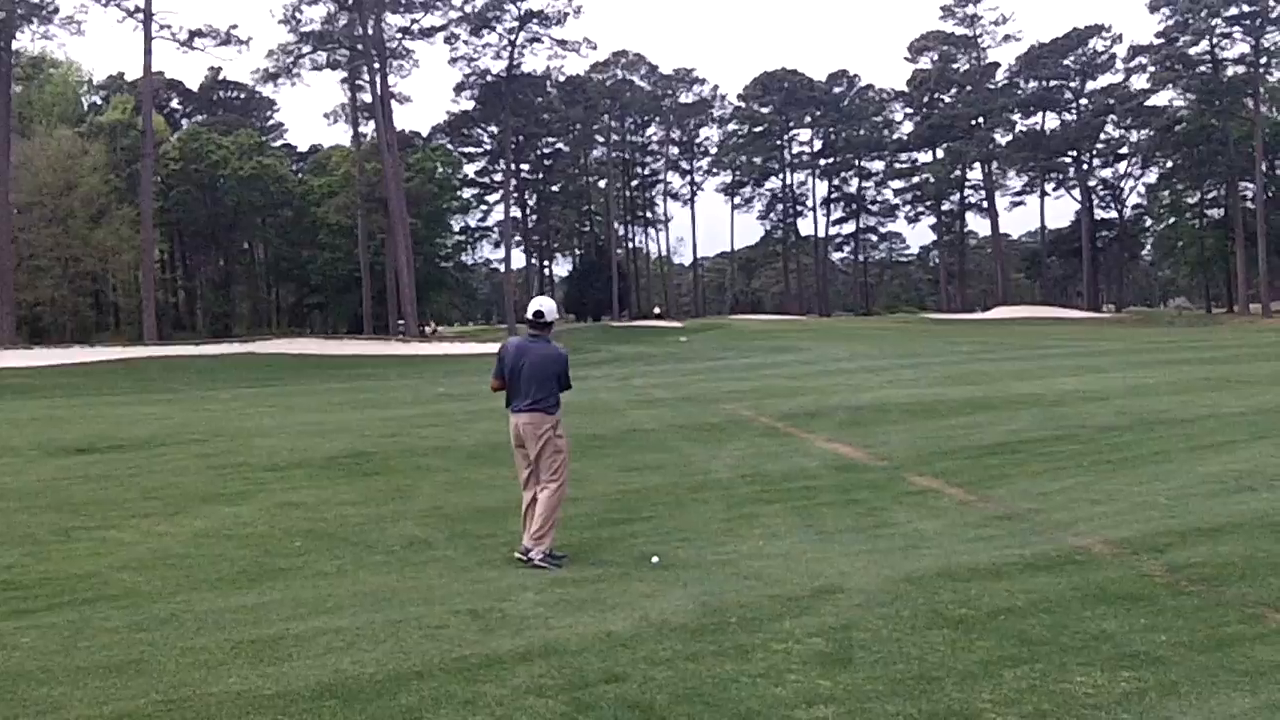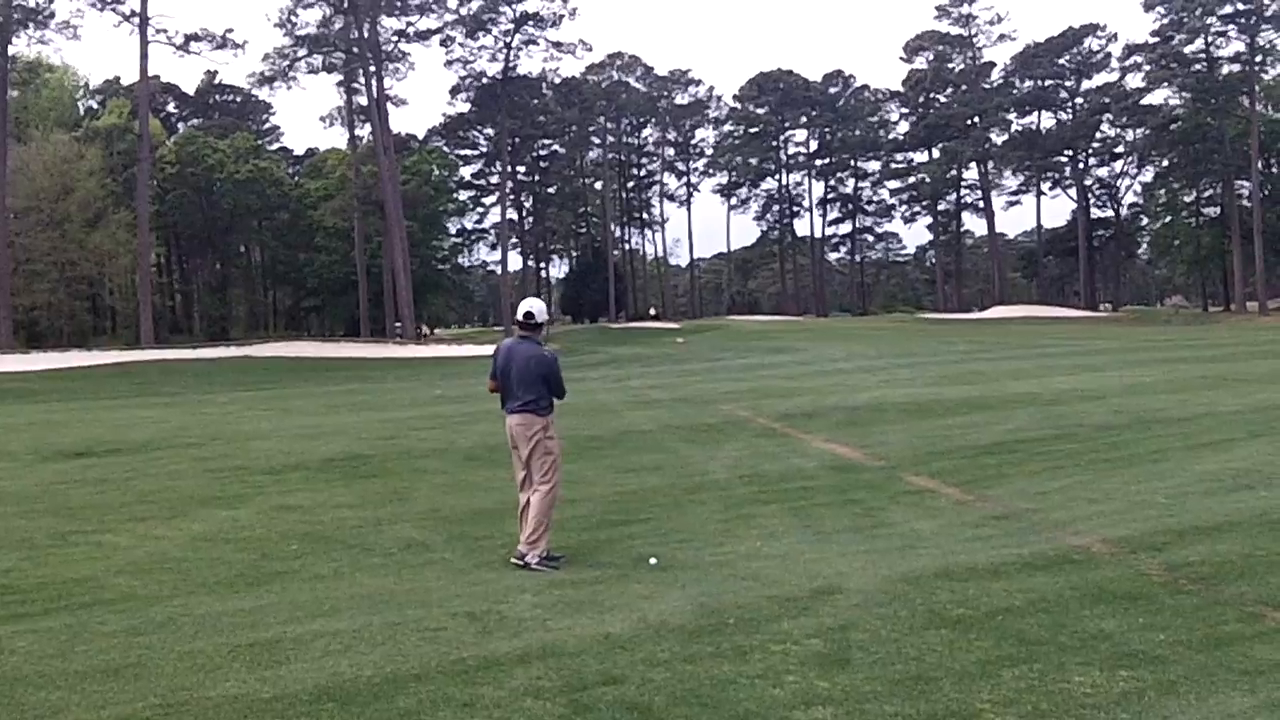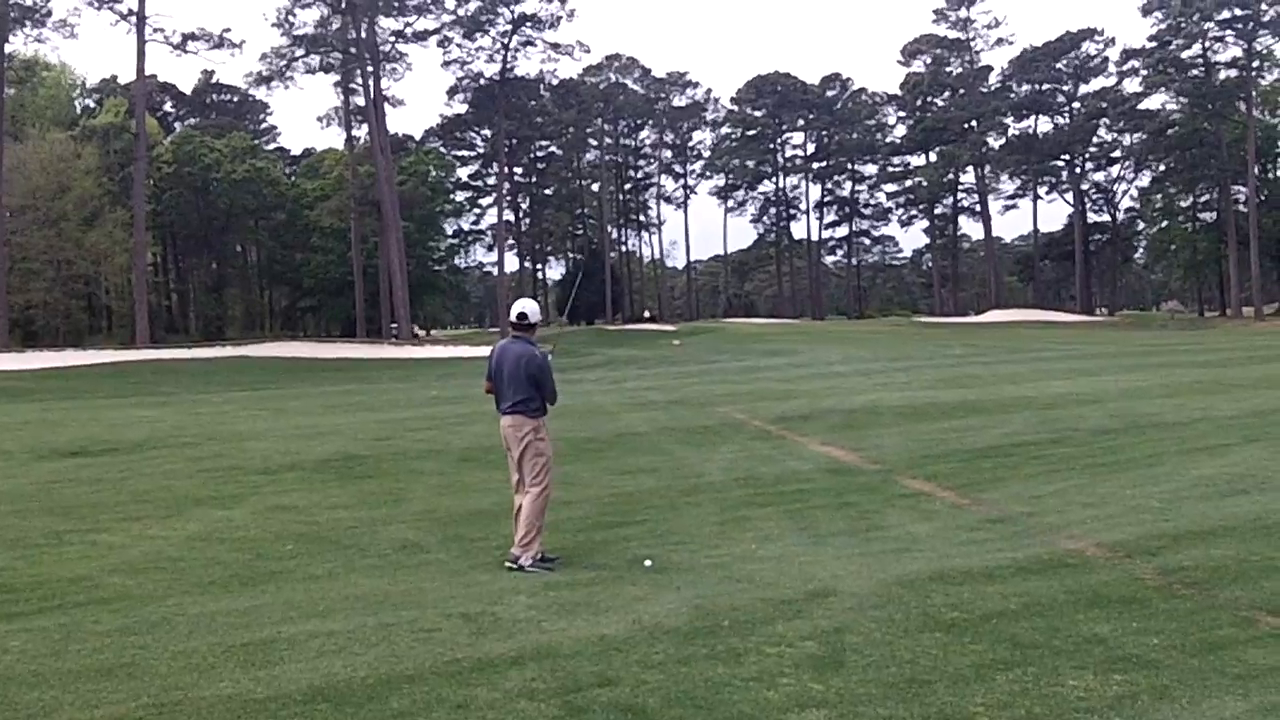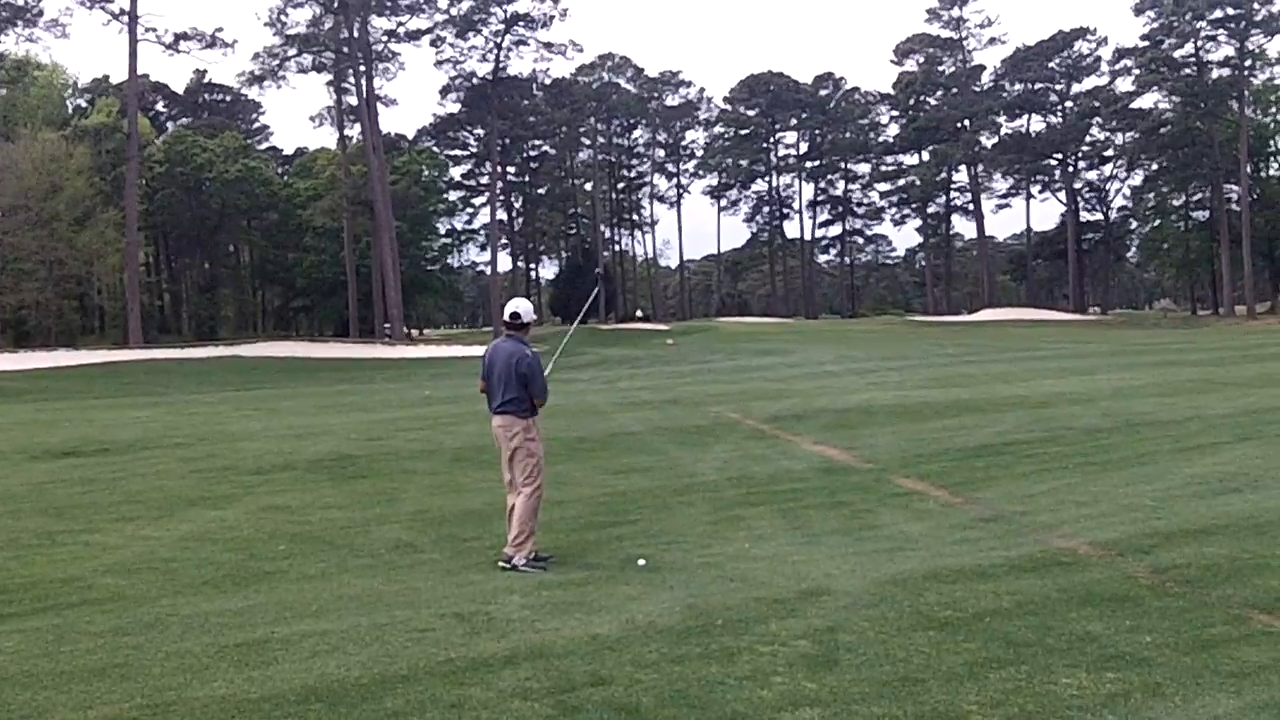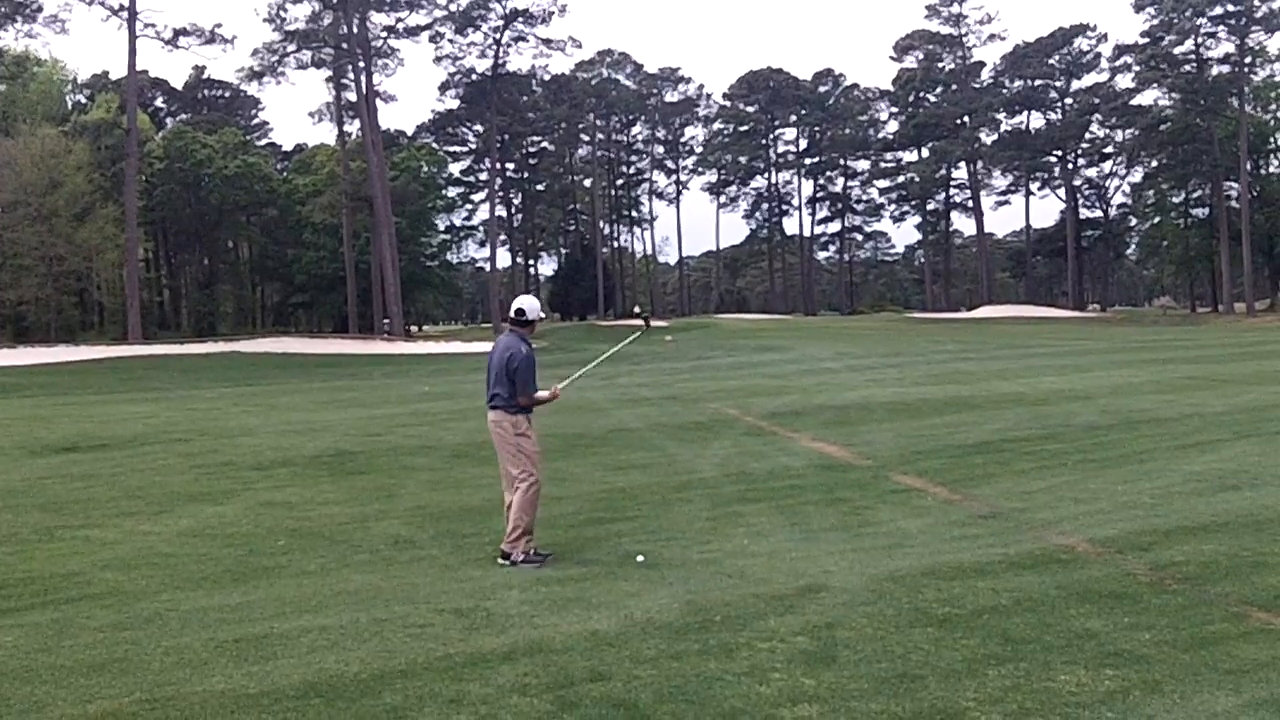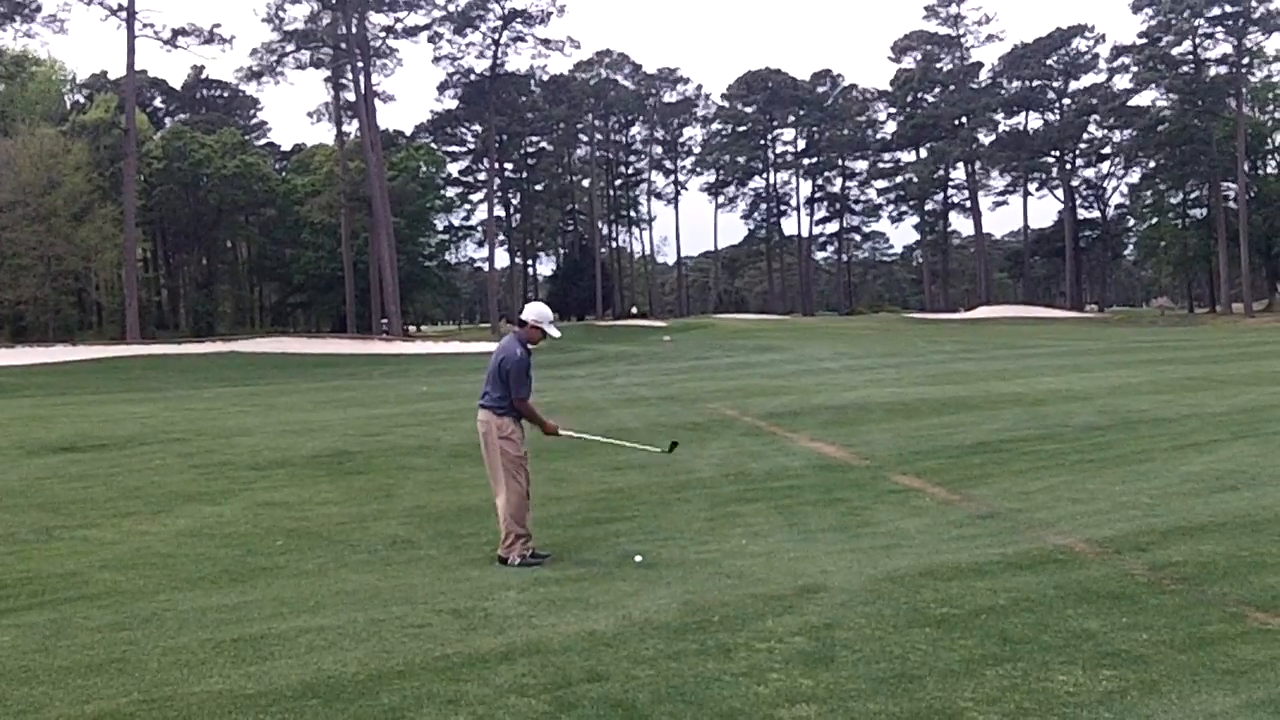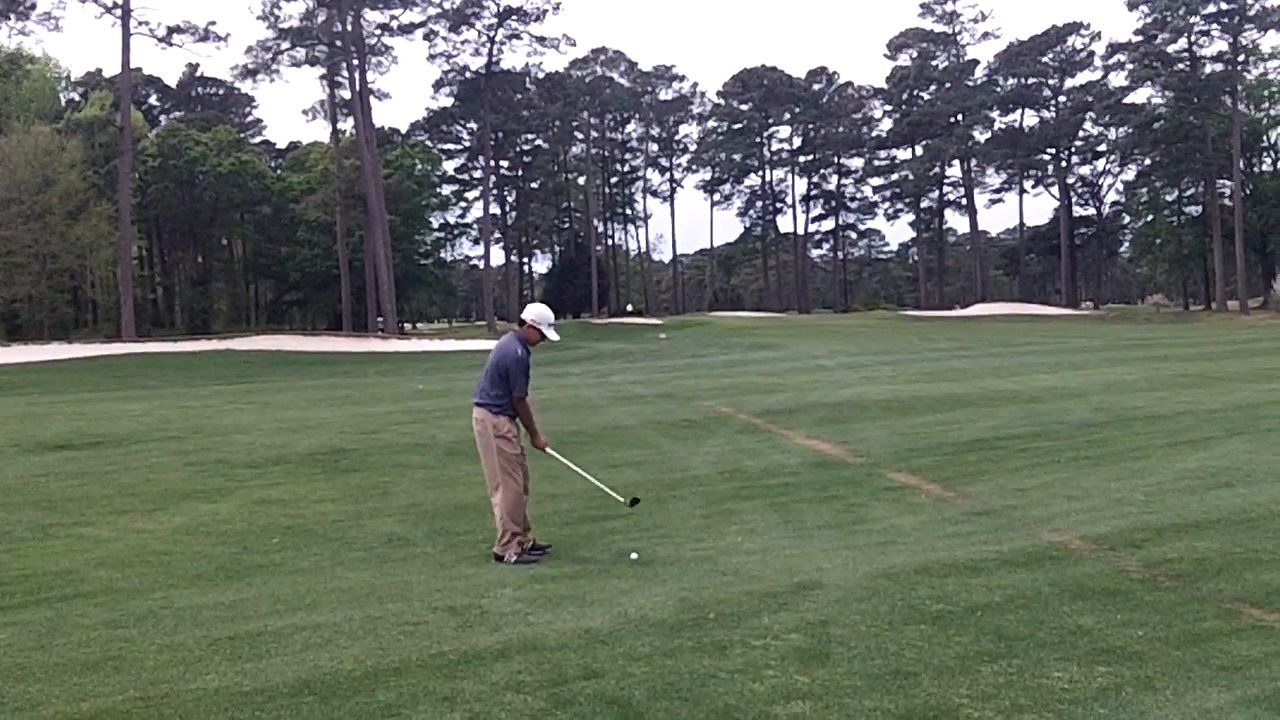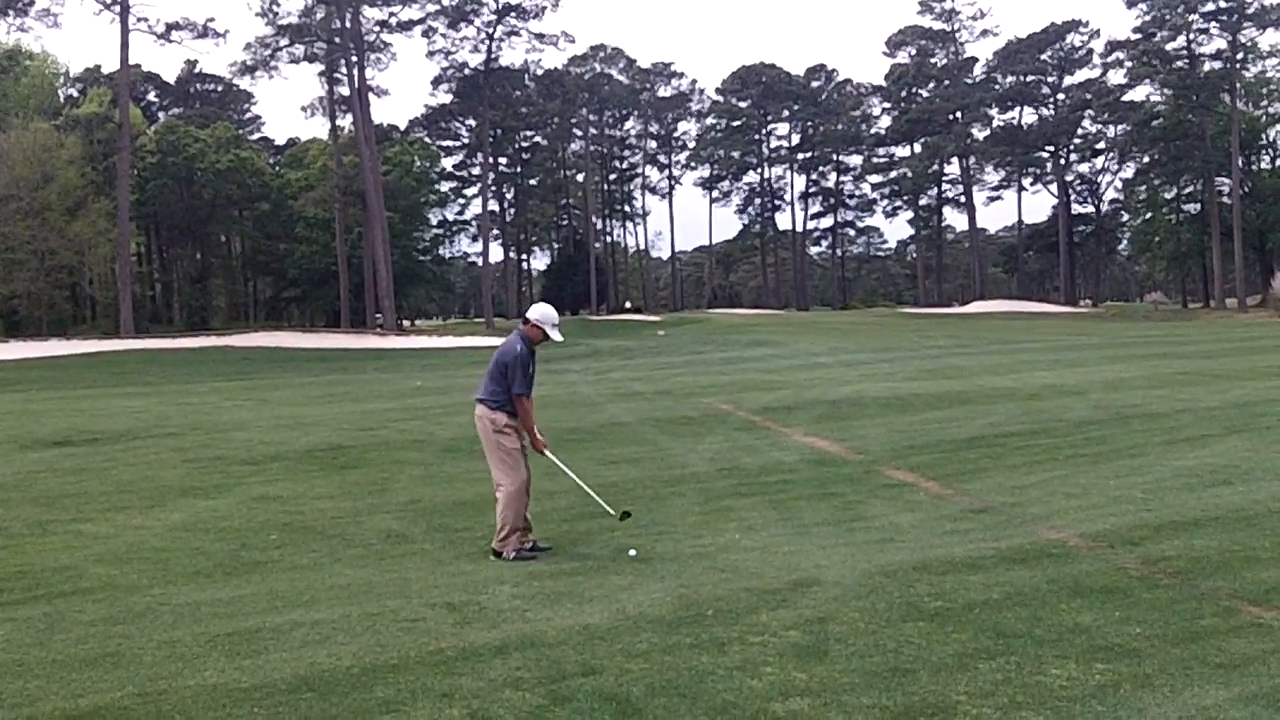
dt=0.3s
person 1, frame 1
left shoulder: (509, 347)
right shoulder: (558, 355)
left elbow: (495, 385)
right elbow: (564, 387)
left hip: (517, 420)
right hip: (544, 422)
left knee: (531, 486)
right knee: (553, 484)
left ankle: (533, 545)
right ankle: (534, 546)
person 1, frame 2
left shoulder: (503, 348)
right shoulder: (545, 357)
left elbow: (493, 386)
right elbow: (560, 394)
left hip: (513, 421)
right hip: (536, 423)
left knee: (528, 487)
right knee: (545, 486)
left ankle: (532, 547)
right ankle: (530, 551)
person 1, frame 3
left shoulder: (498, 349)
right shoulder: (536, 356)
left elbow: (489, 387)
right elbow: (551, 399)
left hip: (507, 422)
right hip: (529, 425)
left knee: (522, 488)
right knee: (537, 488)
left ankle: (528, 548)
right ankle: (523, 554)
person 1, frame 4
left shoulder: (493, 349)
right shoulder: (526, 356)
left elbow: (484, 387)
right elbow: (540, 400)
right wrist: (539, 386)
left hip: (499, 421)
right hip: (519, 425)
left knee: (516, 488)
right knee: (530, 487)
left ankle: (521, 548)
right ankle: (516, 554)
person 1, frame 5
left shoulder: (501, 342)
right shoulder: (522, 352)
right elbow: (525, 399)
left wrist: (525, 391)
right wrist: (548, 396)
left hip: (499, 415)
right hip: (513, 420)
left knee: (515, 483)
right knee: (527, 481)
left ankle: (521, 544)
right ankle: (513, 548)
person 1, frame 6
left shoulder: (511, 344)
right shoulder: (517, 355)
right elbow: (520, 402)
left wrist: (538, 421)
right wrist: (544, 425)
left hip: (501, 420)
right hip: (501, 423)
left knee: (519, 485)
right knee: (512, 487)
left ankle: (522, 545)
right ankle: (510, 552)
person 1, frame 7
left shoulder: (511, 343)
right shoulder: (517, 354)
right elbow: (520, 401)
left wrist: (530, 430)
right wrist: (535, 435)
left hip: (497, 418)
right hip: (495, 420)
left knee: (519, 481)
right knee: (508, 485)
left ankle: (522, 539)
right ankle: (506, 550)
person 1, frame 8
left shoulder: (525, 348)
right shoulder: (516, 352)
left elbow: (526, 395)
right elbow: (519, 400)
left wrist: (533, 429)
right wrist: (532, 436)
left hip: (505, 418)
right hip: (495, 418)
left knee: (521, 479)
right knee: (512, 481)
left ankle: (522, 538)
right ankle: (503, 546)
